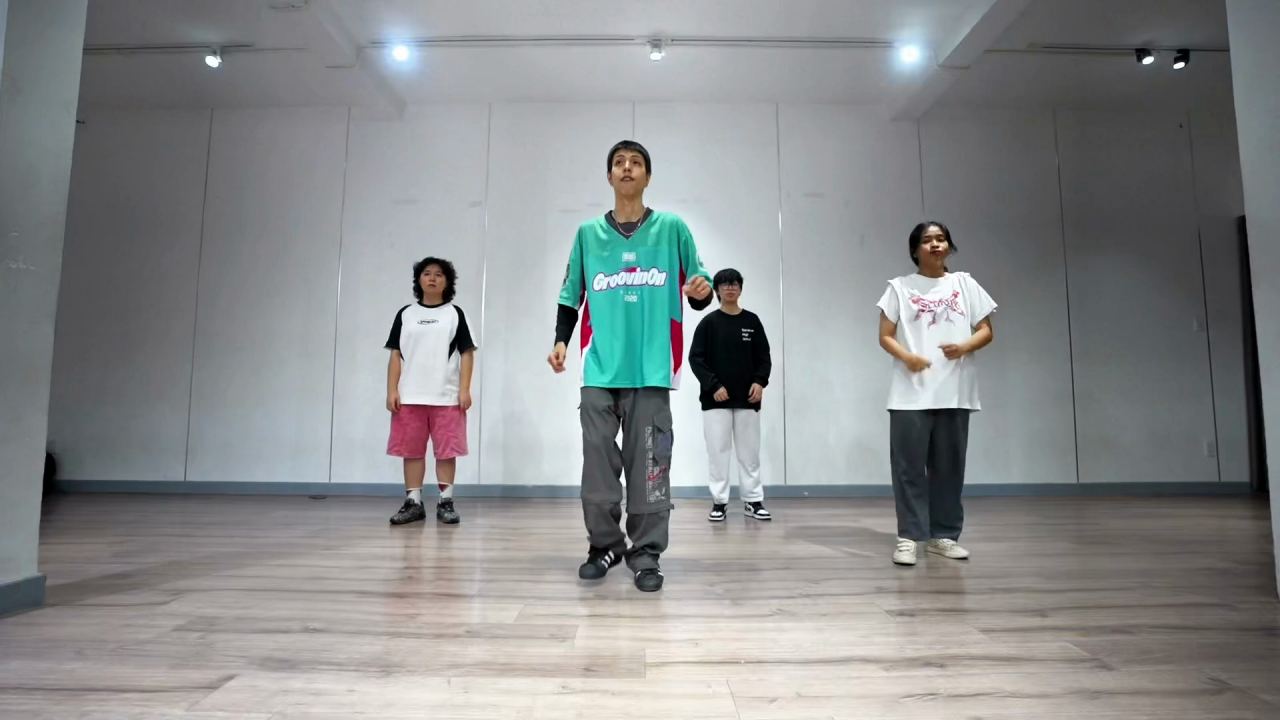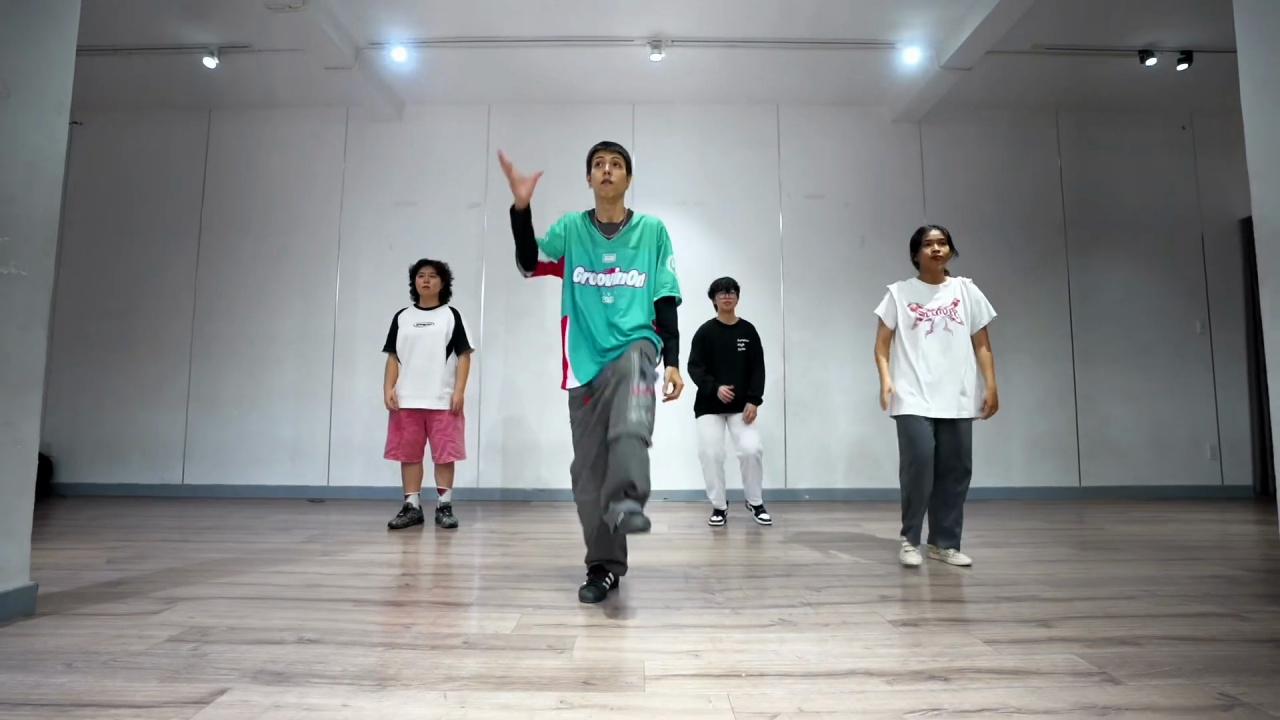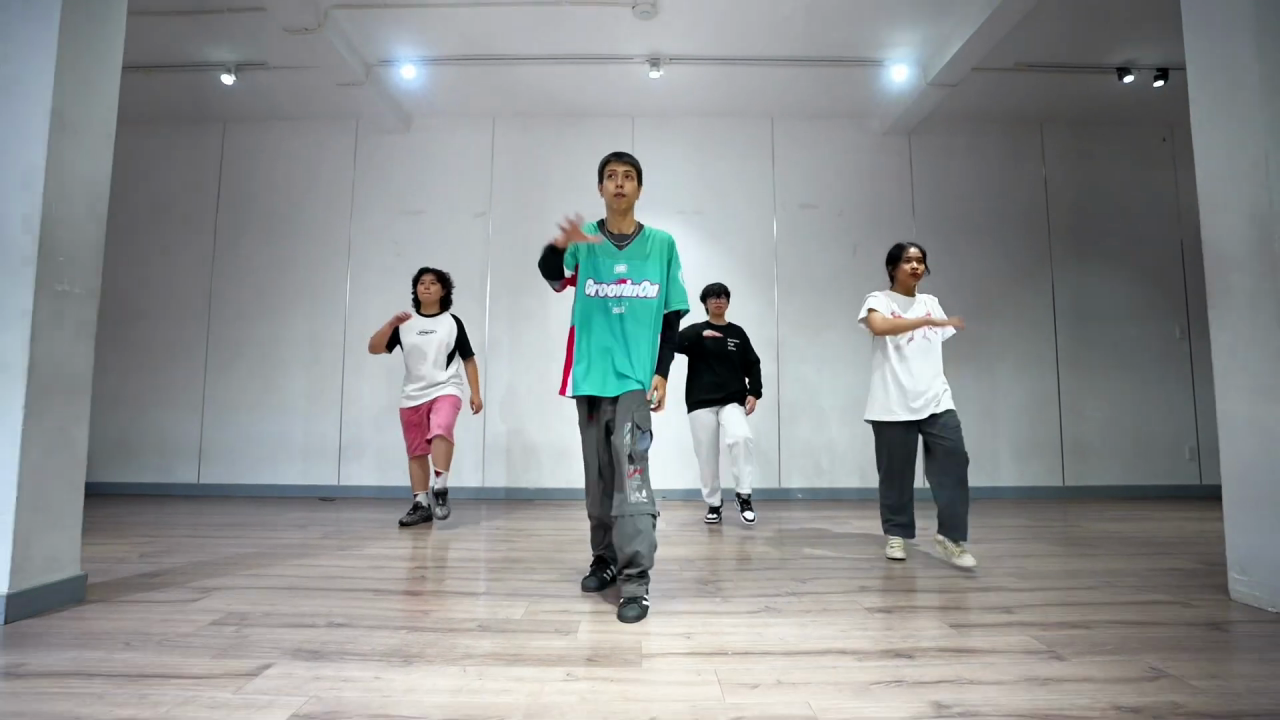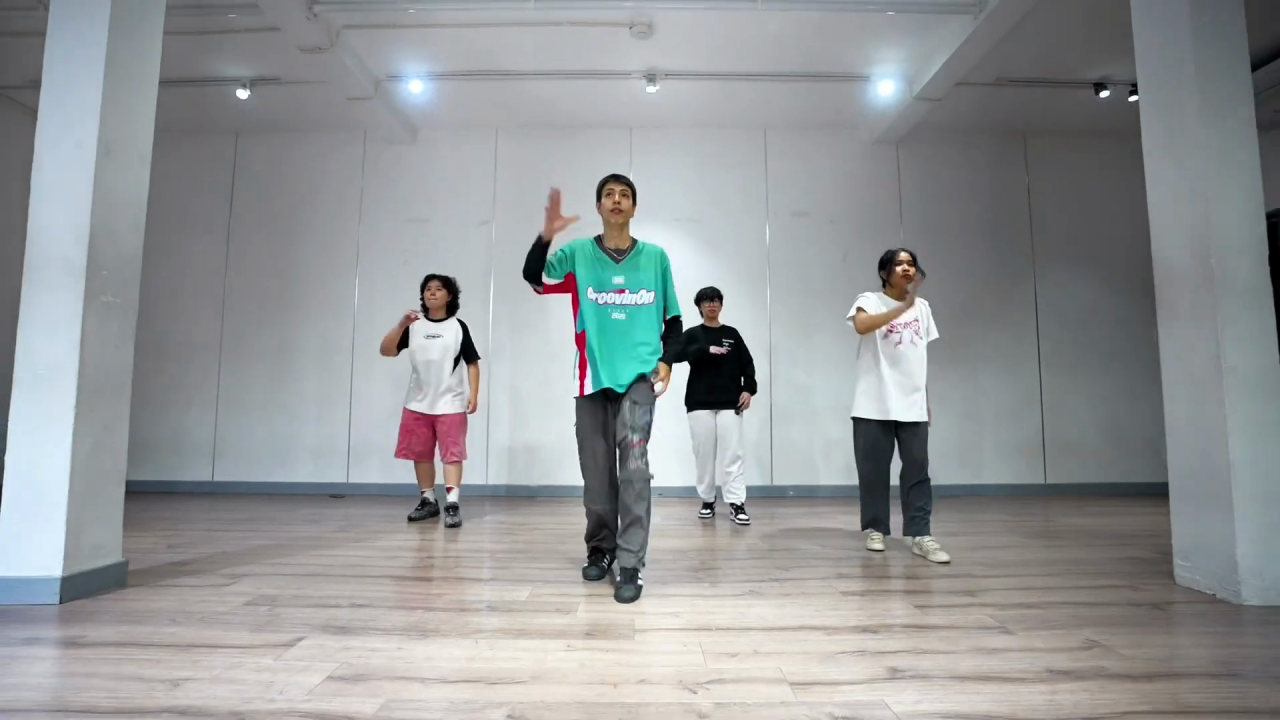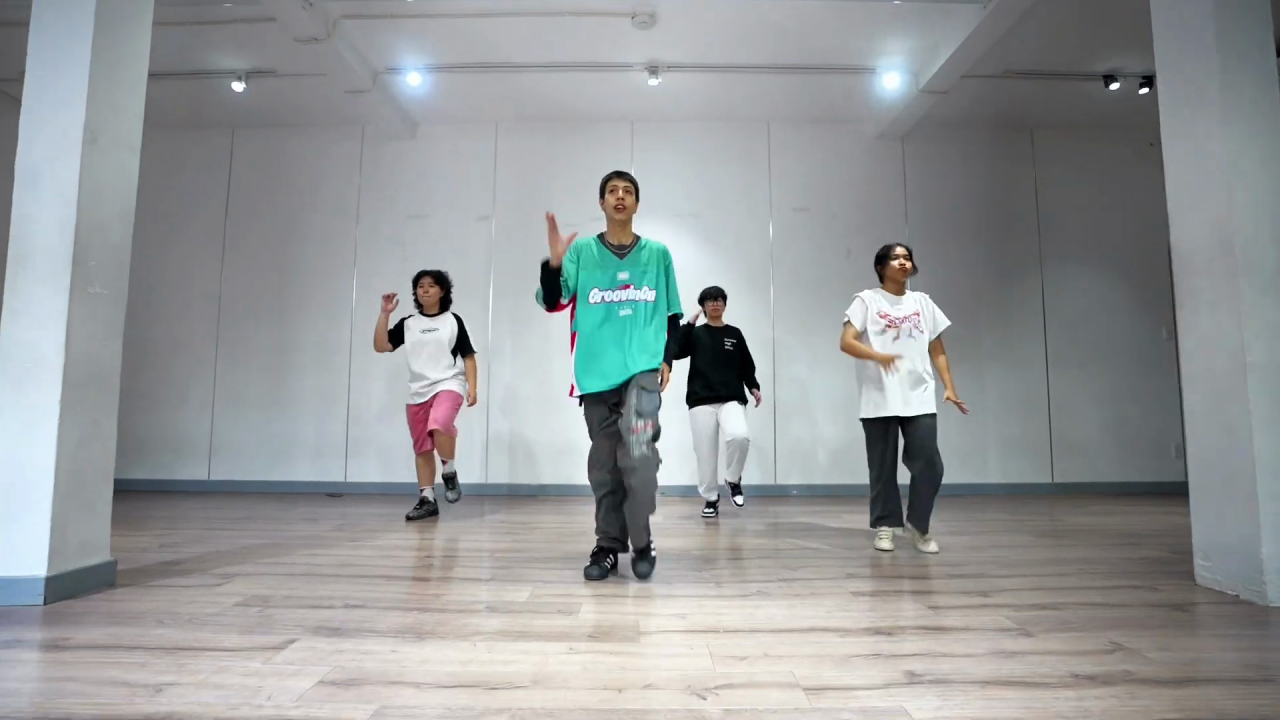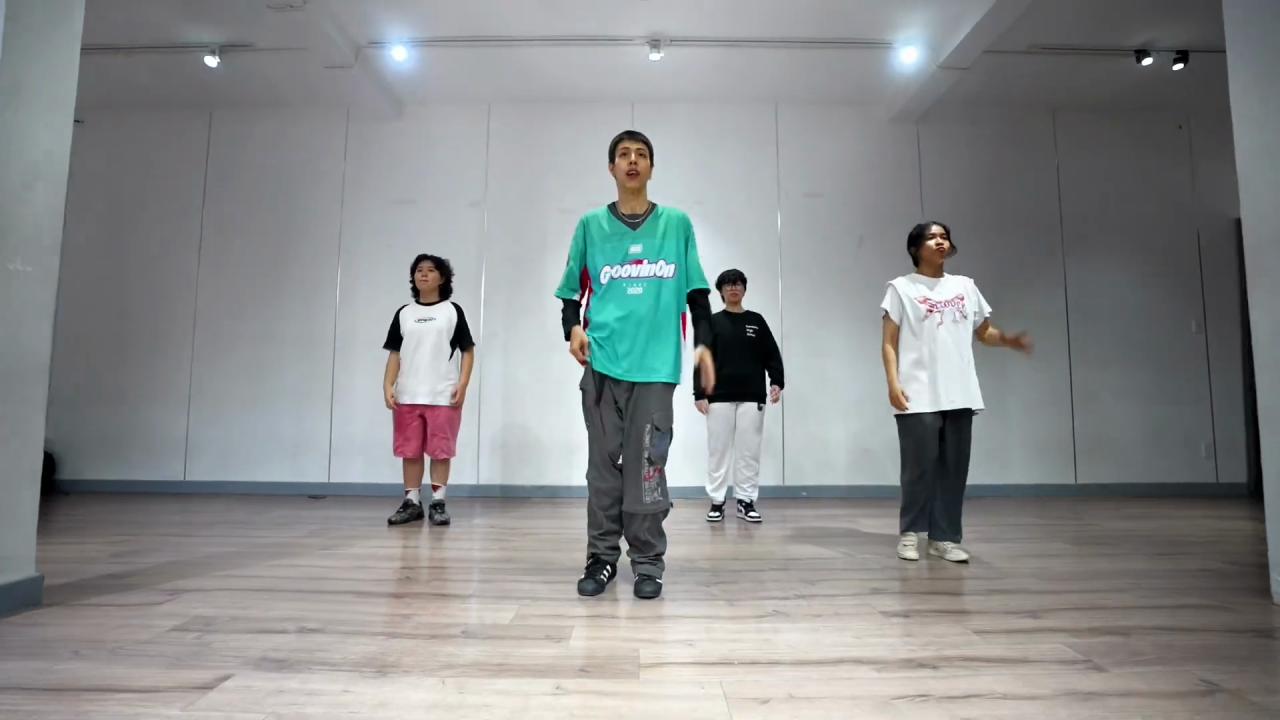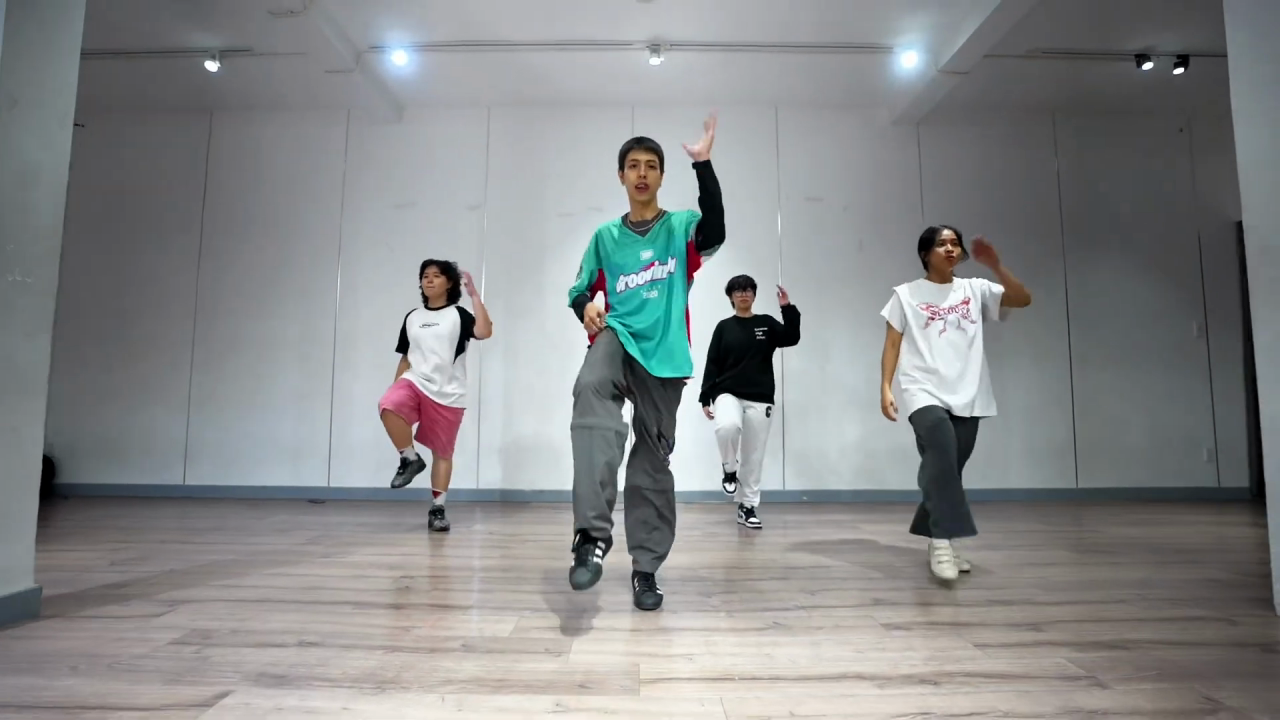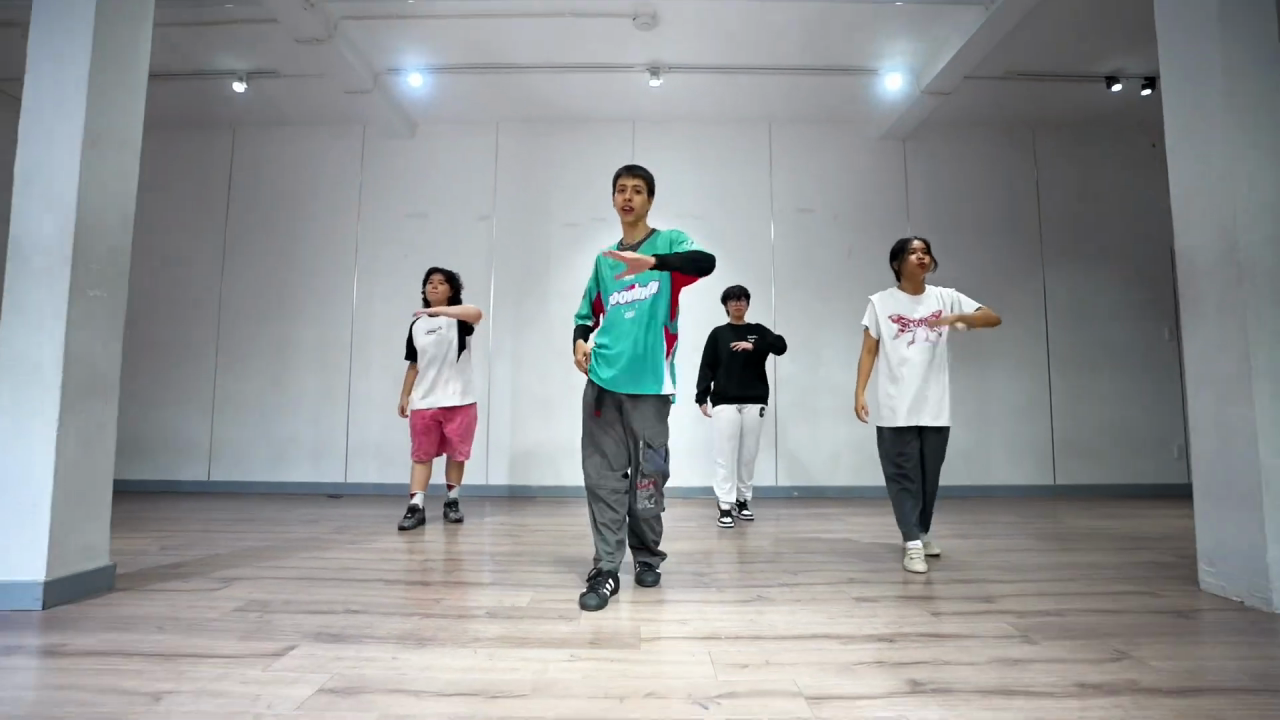
dt=0.5s
person 1, frame 1
left shoulder: (672, 228)
right shoulder: (588, 233)
left elbow: (699, 283)
right elbow: (571, 296)
left wrist: (702, 290)
right wrist: (561, 339)
left hip: (651, 366)
right hip: (600, 366)
left knee: (650, 460)
right knee: (598, 452)
left ankle: (645, 553)
right ankle: (605, 542)
person 1, frame 2
left shoulder: (652, 230)
right shoulder: (570, 228)
left elbow: (666, 301)
right elbow: (529, 263)
left wrist: (672, 362)
right wrist: (521, 207)
left hip: (634, 346)
right hip: (585, 359)
left knee: (630, 420)
right knee: (589, 465)
left ankle: (628, 499)
right ankle: (604, 563)
person 1, frame 3
left shoulder: (663, 243)
right shoulder: (583, 240)
left elbow: (673, 314)
right elbow: (554, 276)
left wrist: (663, 372)
right wrist: (558, 244)
left hip: (637, 376)
right hip: (590, 376)
left knee: (630, 472)
right knee: (600, 476)
left ankle: (635, 582)
right ankle: (607, 557)
person 1, frame 4
left shoulder: (655, 257)
right shoulder: (579, 252)
left elbow: (672, 317)
right elbow: (533, 277)
left wrist: (667, 359)
right wrist: (546, 234)
left hip: (639, 371)
right hip: (594, 373)
left knee: (633, 466)
right knee: (596, 468)
left ankle: (631, 565)
right ankle: (601, 548)
person 1, frame 5
left shoulder: (658, 254)
right shoulder: (581, 251)
left elbow: (673, 314)
right elbow: (552, 301)
left wrist: (668, 360)
right wrist: (553, 261)
left hip: (643, 367)
right hip: (597, 371)
left knee: (638, 452)
right knee: (604, 462)
left ankle: (641, 544)
right ankle: (608, 545)
person 1, frame 6
left shoulder: (677, 223)
right shoulder: (591, 225)
left elbow: (697, 290)
right elbow: (571, 289)
left wrist: (703, 344)
right wrist: (574, 331)
left hip: (655, 363)
right hip: (602, 356)
left knee: (647, 464)
right knee: (600, 460)
left ankle: (647, 563)
right ankle: (601, 554)
person 1, frame 7
left shoulder: (682, 225)
right shoulder: (606, 235)
left elbow: (714, 234)
right elbow: (579, 290)
left wrist: (703, 164)
right wrist: (587, 308)
left hip: (663, 356)
right hip: (617, 337)
left knee: (652, 462)
right knee: (592, 399)
left ankle: (645, 569)
right ankle: (592, 531)
person 1, frame 8
left shoulder: (665, 246)
right shoulder: (603, 259)
left elbow: (706, 264)
right elbow: (587, 314)
left wrist: (652, 260)
right wrist: (579, 340)
left hip: (649, 378)
right hip: (603, 375)
left knee: (647, 473)
right knee: (603, 473)
left ankle: (646, 556)
right ankle: (605, 569)
person 2, frame 1
left shoulder: (965, 284)
right shoulder: (900, 287)
left elbow: (986, 331)
right elbow: (885, 336)
left wrist: (965, 346)
right wrist: (907, 356)
left hip: (956, 393)
right hip: (912, 393)
left knee: (949, 465)
right knee: (910, 463)
left ankle: (942, 535)
right ankle: (908, 537)
person 2, frame 2
left shoulder: (965, 290)
right shoulder: (899, 293)
left elbow: (981, 343)
right elbow: (880, 345)
left wrist: (990, 386)
right wrist: (885, 379)
left hip: (956, 398)
right hip: (913, 398)
left knee: (954, 472)
right knee: (918, 464)
left ankle: (944, 542)
right ankle: (910, 538)
person 2, frame 3
left shoulder: (931, 304)
right shoulder: (878, 300)
right elbow: (879, 327)
right wrist: (928, 320)
left hip: (935, 398)
right hip: (894, 402)
left knee: (953, 458)
right knee: (895, 472)
left ankle: (951, 535)
right ankle: (896, 535)
person 2, frame 4
left shoulder: (922, 307)
right shoulder: (870, 301)
right elbow: (862, 325)
left wrist: (924, 393)
right wrist: (902, 307)
left hip: (912, 402)
right hip: (873, 404)
left knee: (917, 470)
right knee: (873, 470)
left ankle: (920, 537)
right ankle: (875, 530)
person 2, frame 5
left shoulder: (923, 302)
right shoulder: (867, 300)
left elbow: (937, 349)
right elbow: (846, 342)
left wrist: (950, 388)
right wrist: (878, 356)
left hip: (920, 398)
right hip: (880, 400)
left knee: (927, 462)
right knee: (883, 466)
left ankle: (918, 524)
right ankle: (885, 526)
person 2, frame 6
left shoulder: (965, 286)
right shoulder: (901, 288)
left elbow: (983, 331)
right elbow: (889, 342)
left wrist: (1006, 339)
right wrist: (892, 381)
left hip: (960, 393)
right hip: (919, 393)
left knee: (954, 466)
right knee: (920, 463)
left ankle: (943, 537)
right ankle: (911, 532)
person 2, frame 7
left shoulder: (975, 290)
right shoulder: (905, 294)
left elbow: (1022, 299)
right elbow: (892, 345)
left wrist: (996, 266)
right wrist: (886, 388)
left hip: (966, 397)
right hip: (924, 393)
left knee: (948, 468)
right knee: (941, 452)
left ankle: (940, 542)
right ankle: (941, 539)
person 2, frame 8
left shoulder: (945, 299)
right shoulder: (881, 303)
left elbow: (993, 318)
right elbow: (869, 351)
left wrist: (959, 316)
right wrist: (860, 392)
left hip: (935, 405)
right hip: (896, 406)
left knee: (929, 473)
right knee: (903, 473)
left ankle: (920, 532)
right ankle: (912, 542)
person 3, frame 1
left shoulder: (455, 314)
right shoulder: (405, 314)
left elbow: (466, 354)
right elbow: (396, 355)
left wrist: (465, 389)
right wrist: (392, 390)
left hip: (446, 396)
right hip: (410, 396)
left knee: (446, 450)
right knee: (411, 450)
left ankle: (445, 502)
right ankle: (413, 502)
person 3, frame 2
left shoulder: (451, 316)
right shoulder: (401, 318)
left elbow: (464, 356)
right elbow: (392, 358)
left wrist: (459, 390)
right wrist: (388, 388)
left hip: (443, 399)
right hip: (406, 399)
left knee: (444, 454)
right knee: (408, 453)
left ankle: (444, 507)
right ankle: (411, 507)
person 3, frame 3
left shoulder: (453, 322)
right shoulder: (404, 324)
left elbow: (468, 360)
right elbow: (374, 348)
left wrist: (476, 393)
right wrist: (390, 325)
left hip: (446, 389)
right hip: (413, 397)
left knee: (440, 432)
right knee: (417, 451)
left ankle: (440, 487)
right ankle: (421, 504)
person 3, frame 4
left shoulder: (458, 327)
right shoulder: (413, 327)
left elbow: (472, 363)
right elbow: (386, 351)
left wrist: (473, 394)
right wrist: (402, 325)
left hip: (450, 402)
right hip: (417, 402)
left knee: (452, 454)
right knee: (419, 453)
left ankle: (452, 505)
right ankle: (428, 501)
person 3, frame 5
left shoulder: (453, 321)
right shoulder: (407, 324)
left elbow: (468, 357)
right elbow: (380, 346)
left wrist: (472, 386)
right wrist: (385, 313)
left hip: (448, 385)
right hip: (418, 394)
left knee: (439, 425)
right knee: (422, 447)
left ankle: (449, 472)
right ankle: (427, 499)
person 3, frame 6
left shoulder: (453, 311)
right shoulder: (403, 313)
left elbow: (468, 351)
right elbow: (395, 354)
left wrist: (462, 385)
right wrist: (388, 386)
left hip: (444, 396)
right hip: (408, 395)
left knee: (441, 450)
right knee: (409, 450)
left ankle: (437, 503)
right ankle: (412, 503)
person 3, frame 7
left shoulder: (459, 315)
right shoulder: (412, 317)
left elbow: (484, 332)
left wrist: (474, 295)
right wrist: (395, 386)
left hip: (447, 394)
right hip: (414, 383)
left knee: (442, 451)
right knee: (389, 407)
left ankle: (438, 509)
right ankle: (410, 459)
person 3, frame 8
left shoulder: (456, 315)
right shoulder: (417, 325)
left elbow: (476, 314)
left wrist: (437, 310)
right wrist: (404, 395)
left hip: (458, 399)
right hip: (424, 400)
left knee: (456, 453)
right knee: (422, 453)
left ankle: (452, 502)
right ankle: (416, 507)
person 4, frame 1
left shoulder: (752, 321)
right shoulder: (708, 322)
left elbow: (763, 356)
right elbow: (696, 358)
left wrist: (760, 381)
right wrist: (712, 385)
left hip: (746, 398)
right hip: (716, 397)
left knee: (749, 451)
right knee: (718, 450)
left ankle: (753, 501)
right ankle: (719, 501)
person 4, frame 2
left shoulder: (748, 330)
right shoulder: (706, 330)
left elbow: (756, 368)
right elbow: (694, 368)
left wrist: (754, 400)
right wrist: (715, 387)
left hip: (741, 405)
right hip: (709, 405)
left knee: (751, 450)
right knee: (710, 455)
left ankle: (754, 501)
right ankle: (718, 506)
person 4, frame 3
left shoulder: (738, 333)
right shoulder: (696, 331)
left elbow: (752, 365)
right elbow: (674, 344)
left wrist: (754, 393)
right wrist: (701, 334)
left hip: (732, 400)
right hip: (701, 402)
left knee: (742, 437)
right knee: (706, 456)
left ankle: (744, 495)
right ankle: (714, 504)
person 4, frame 4
left shoulder: (732, 334)
right shoulder: (693, 334)
left elbow: (747, 364)
right elbow: (676, 356)
left wrist: (749, 389)
right wrist: (705, 350)
left hip: (730, 405)
right hip: (700, 404)
left knee: (732, 454)
right knee: (704, 454)
left ankle: (736, 503)
right ankle: (707, 500)
person 4, frame 5
left shoulder: (735, 334)
right shoulder: (695, 334)
left elbow: (747, 365)
right elbow: (675, 353)
left wrist: (754, 387)
right wrist: (688, 326)
left hip: (732, 399)
right hip: (701, 401)
left knee: (740, 436)
right knee: (705, 454)
left ankle: (734, 480)
right ankle: (710, 499)
person 4, frame 6
left shoulder: (756, 321)
right shoulder: (714, 321)
left elbow: (771, 353)
left wrist: (777, 382)
right wrist: (700, 393)
left hip: (752, 397)
right hip: (719, 397)
left knee: (749, 450)
right knee: (719, 449)
left ankle: (746, 501)
right ankle: (717, 502)
person 4, frame 7
left shoulder: (767, 323)
right shoulder: (724, 327)
left elbow: (791, 338)
right elbow: (712, 364)
left wrist: (788, 309)
right wrist: (705, 398)
left hip: (760, 398)
right hip: (728, 393)
left knee: (754, 455)
right knee: (727, 426)
left ankle: (747, 507)
right ankle: (730, 470)
person 4, frame 8
left shoulder: (758, 330)
right shoulder: (718, 334)
left elbow: (781, 346)
right elbow: (706, 368)
left wrist: (754, 346)
right wrist: (702, 397)
left hip: (754, 401)
right hip: (724, 402)
left knee: (748, 453)
right knee: (725, 453)
left ankle: (742, 500)
right ankle: (725, 506)
